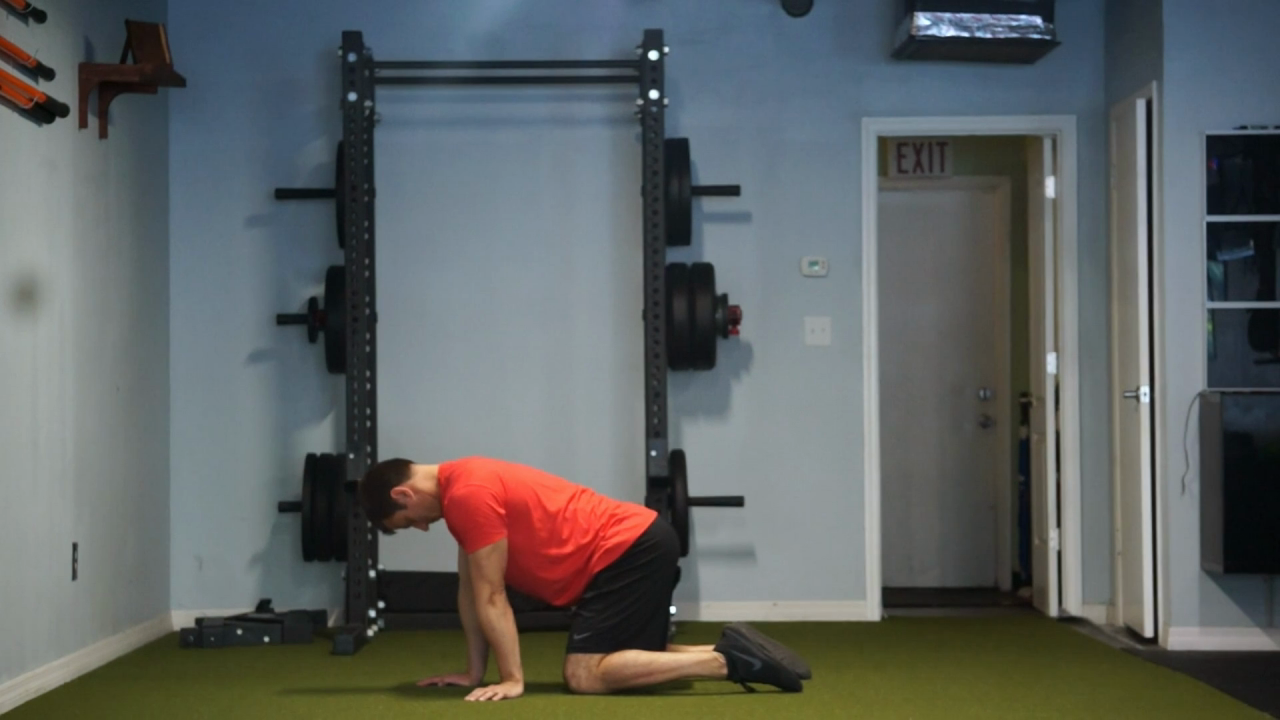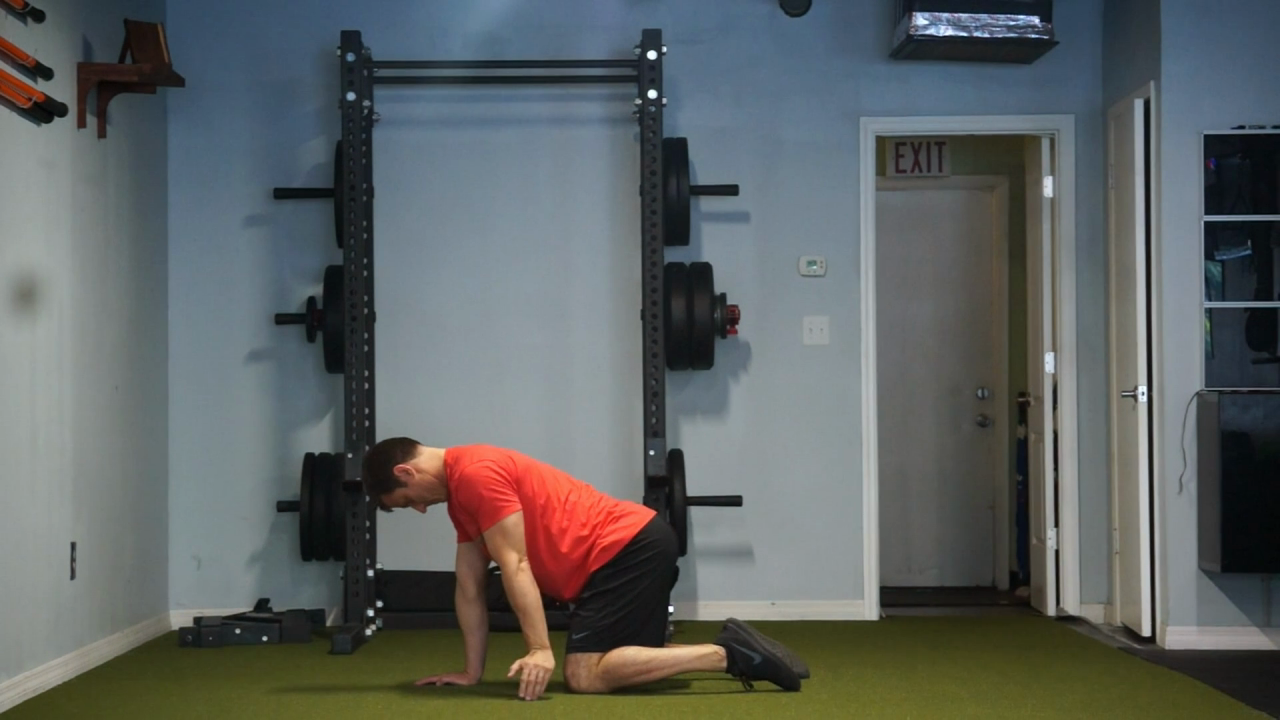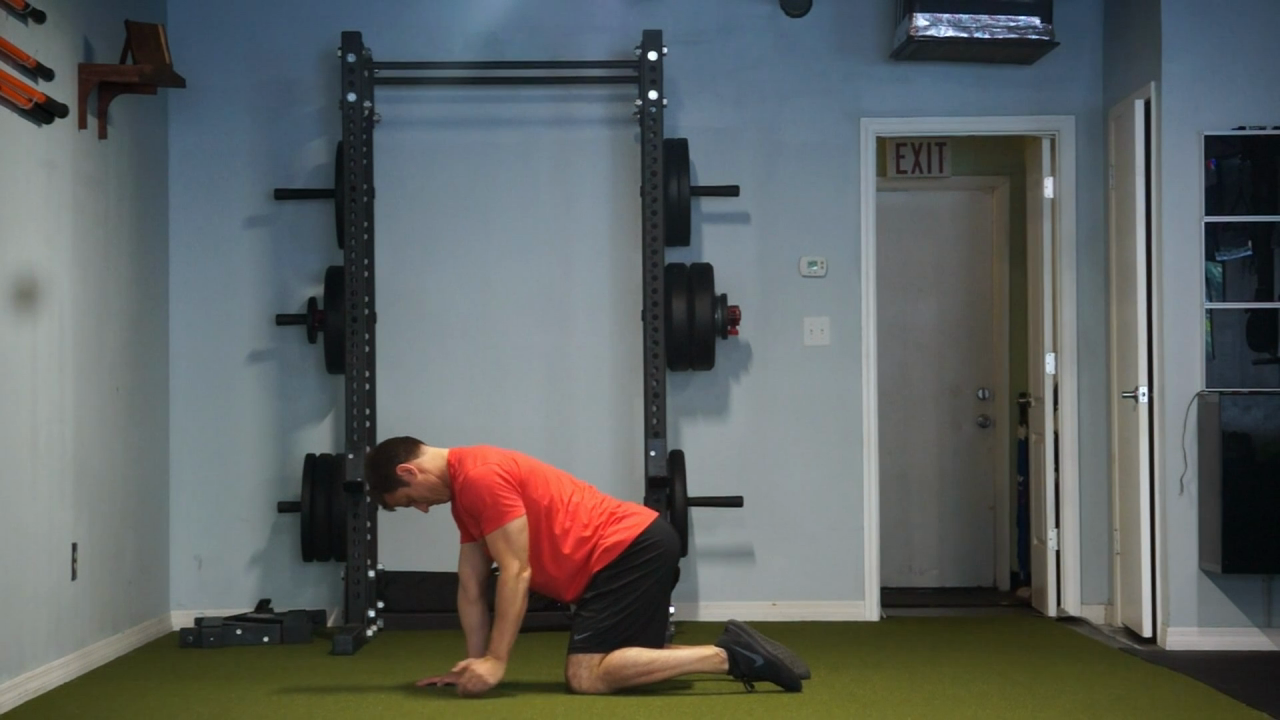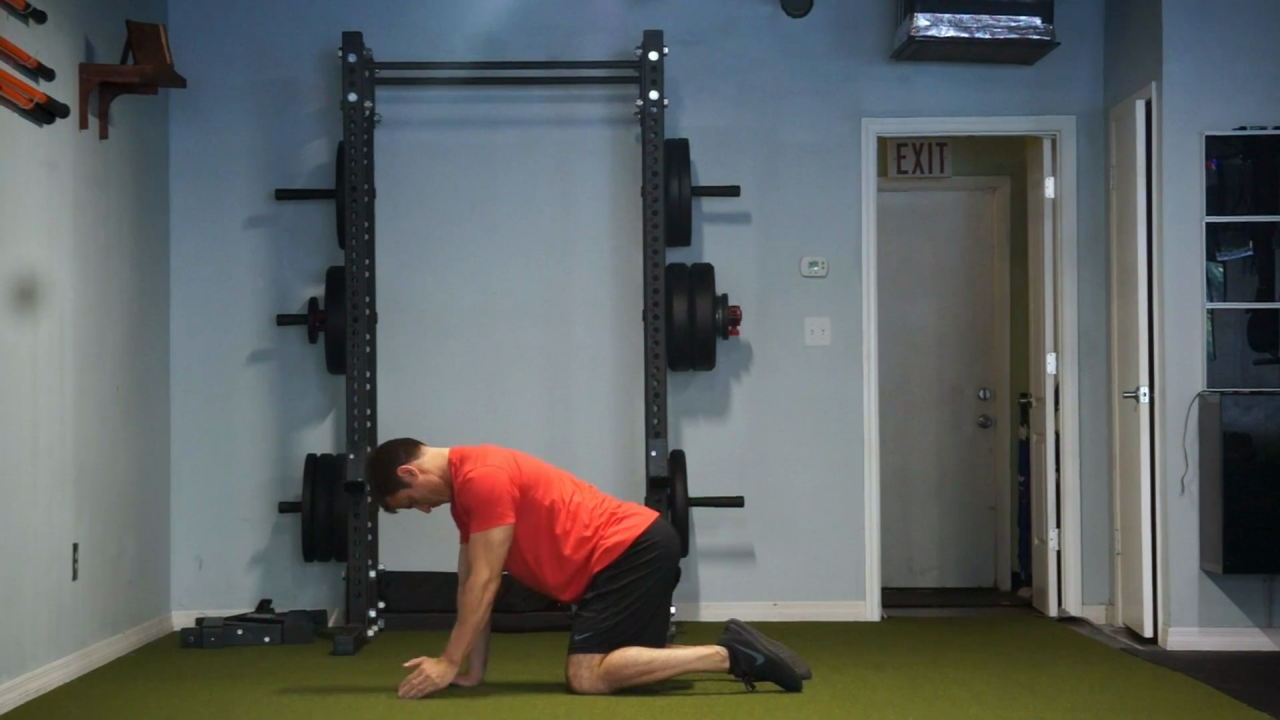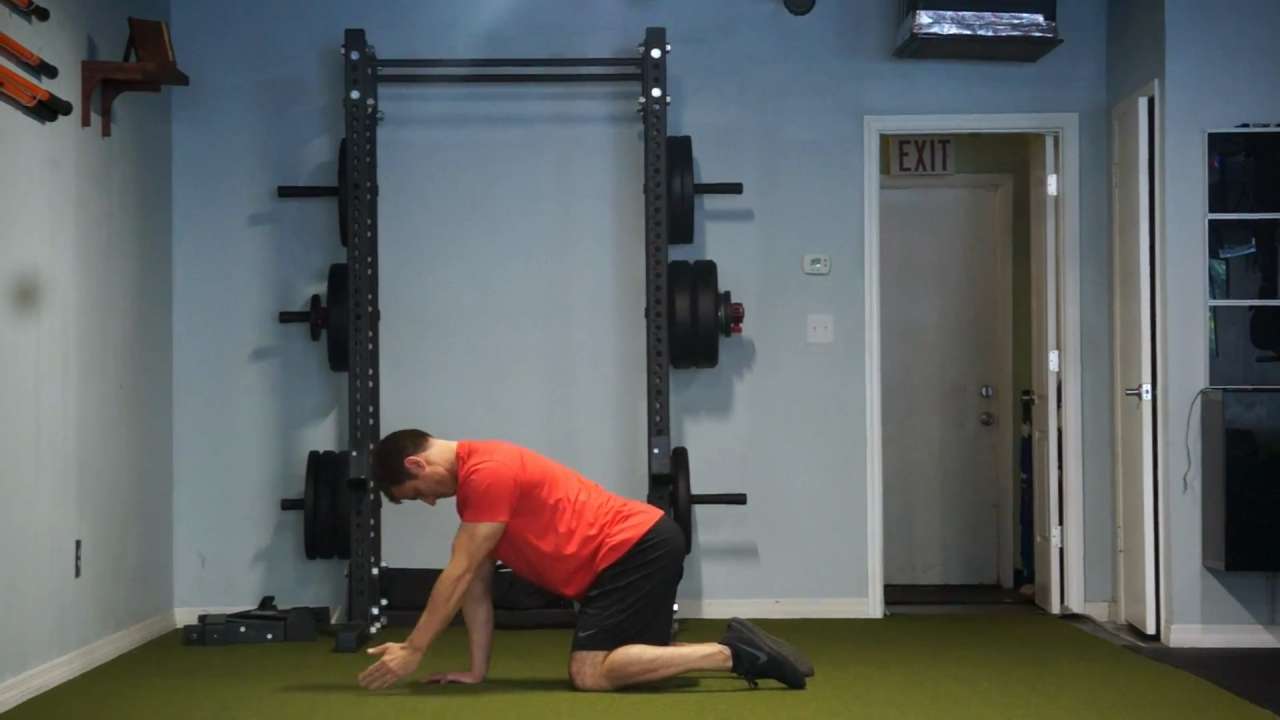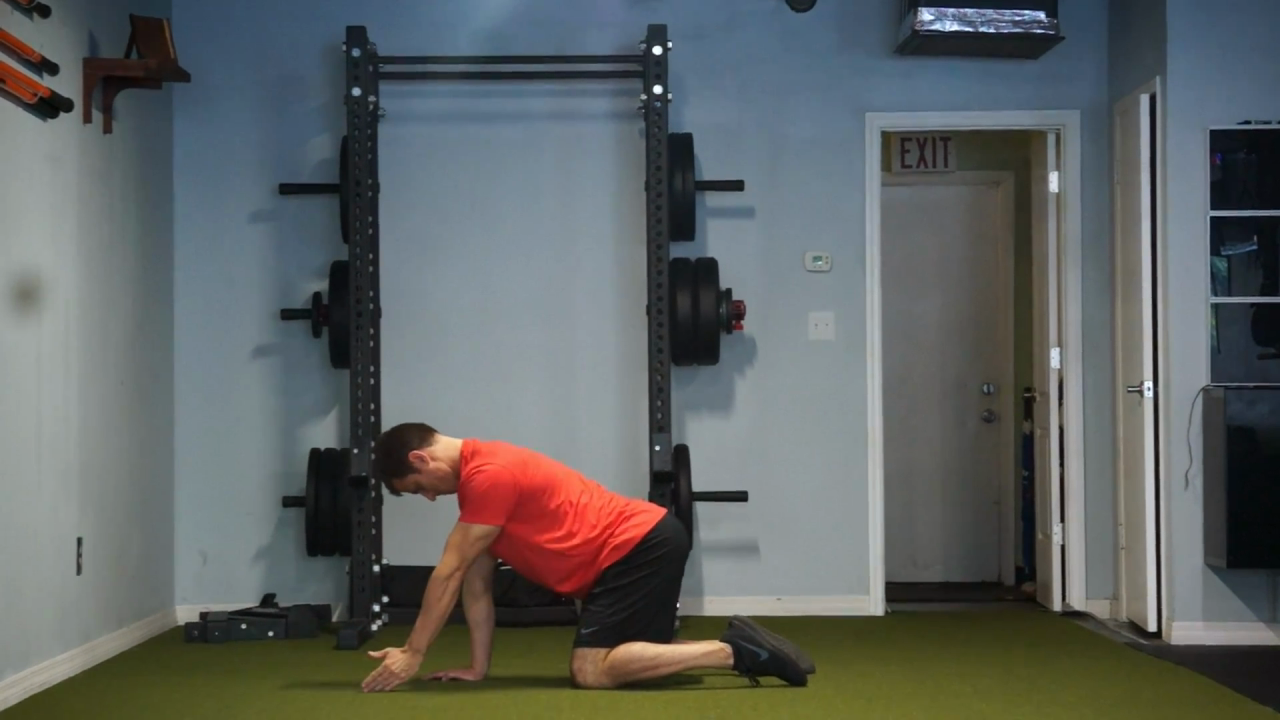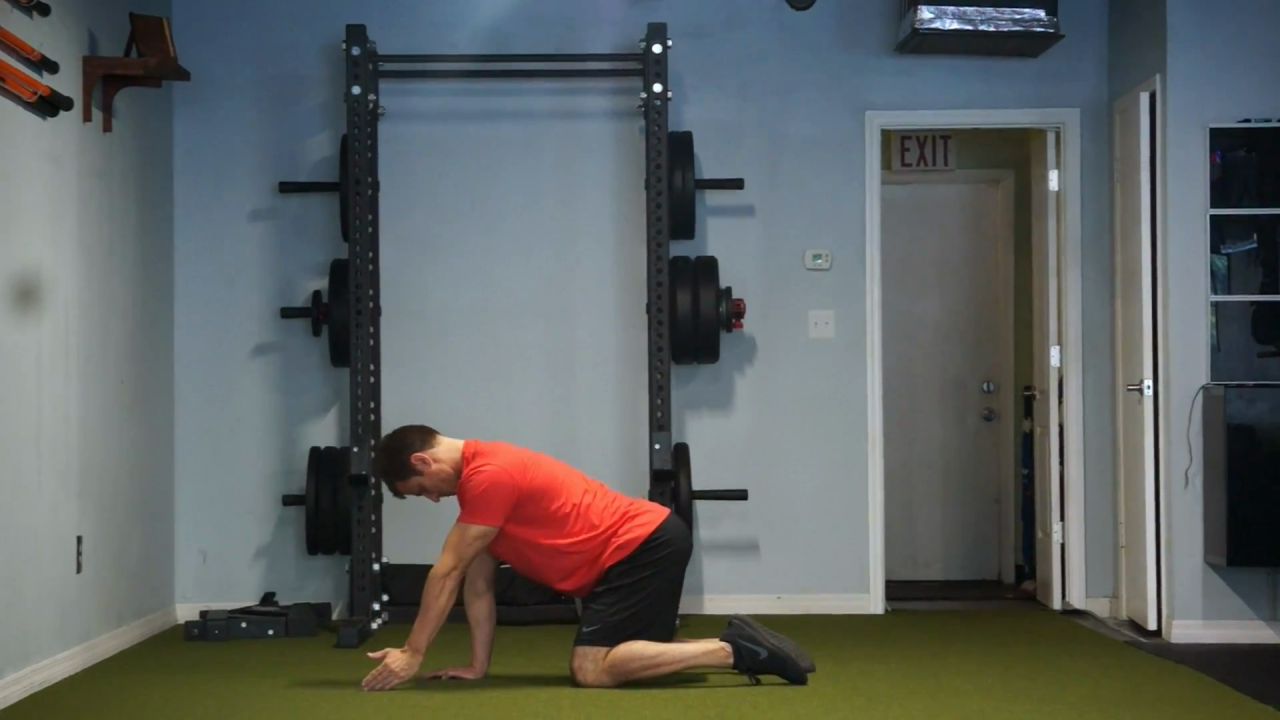
dt=0.4s
person 1, frame 1
left shoulder: (467, 497)
right shoulder: (463, 487)
left elbow: (491, 598)
right elbow: (470, 591)
left wrist: (511, 678)
right wrist: (474, 671)
left hip: (631, 549)
right hip: (641, 541)
left knee: (584, 674)
right knee: (625, 659)
left ankle: (728, 660)
right ankle: (728, 651)
person 1, frame 2
left shoulder: (475, 475)
right shoulder: (461, 490)
left elbow: (515, 565)
right elbow: (469, 588)
left wrist: (540, 650)
right wrist: (472, 671)
left hip: (627, 547)
right hip: (639, 542)
left knee: (584, 673)
right knee: (620, 658)
left ankle: (727, 654)
right ankle: (731, 649)
person 1, frame 3
left shoulder: (480, 477)
right shoulder: (464, 491)
left elbow: (516, 573)
right elbow: (471, 588)
left wrist: (495, 659)
right wrist: (474, 665)
left hip: (631, 547)
right hip: (642, 543)
left knee: (585, 675)
right knee: (620, 659)
left ankle: (729, 656)
right ankle: (732, 650)
person 1, frame 4
left shoulder: (481, 478)
right shoulder: (464, 487)
left elbow: (484, 583)
right elbow: (471, 582)
left wrist: (449, 663)
right wrist: (473, 672)
left hip: (633, 548)
right hip: (642, 544)
left knee: (586, 675)
right knee: (615, 660)
left ankle: (729, 655)
right ankle: (733, 650)
person 1, frame 5
left shoulder: (485, 473)
right shoulder: (473, 478)
left elbow: (460, 575)
right elbow: (477, 584)
left wrist: (413, 650)
right wrist: (476, 669)
left hip: (636, 546)
right hip: (645, 542)
left knee: (589, 673)
right knee: (617, 659)
left ankle: (733, 653)
right ankle: (735, 648)
person 1, frame 6
left shoulder: (487, 476)
right shoulder: (478, 474)
left elbow: (450, 573)
right elbow: (476, 583)
left wrist: (413, 654)
right wrist: (478, 666)
left hip: (641, 546)
right hip: (648, 542)
left knee: (591, 671)
right knee: (623, 656)
left ankle: (734, 651)
right ankle: (738, 647)
person 1, frame 7
left shoulder: (487, 476)
right shoulder: (481, 472)
left elbow: (448, 572)
right elbow: (478, 582)
left wrist: (412, 653)
right wrist: (478, 664)
left hip: (644, 545)
right hip: (650, 541)
left knee: (591, 668)
right knee: (623, 654)
left ankle: (734, 651)
right ankle: (736, 645)
